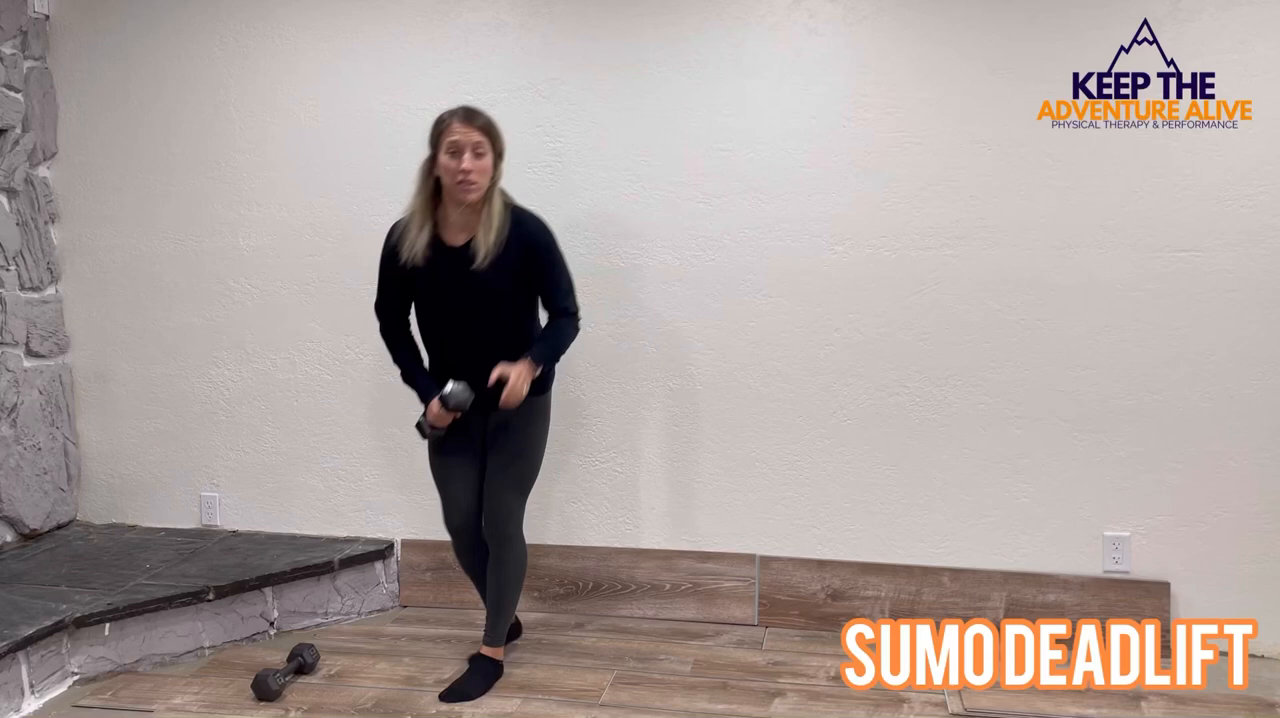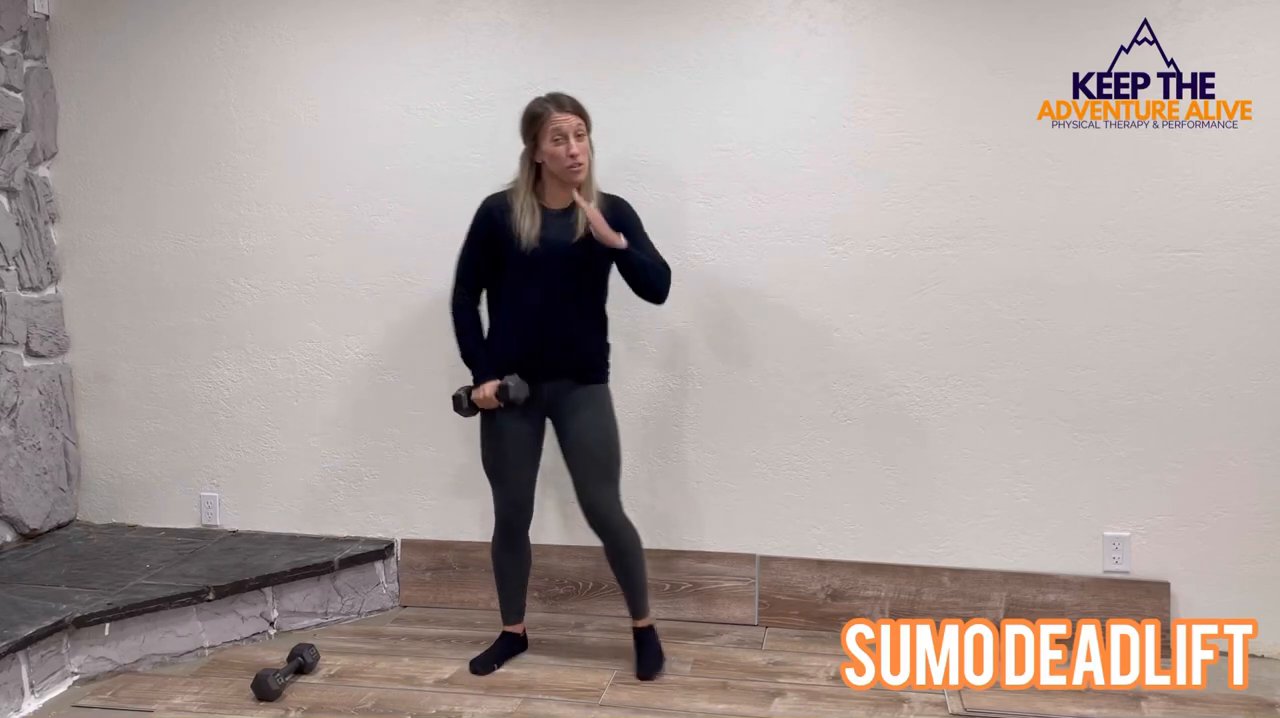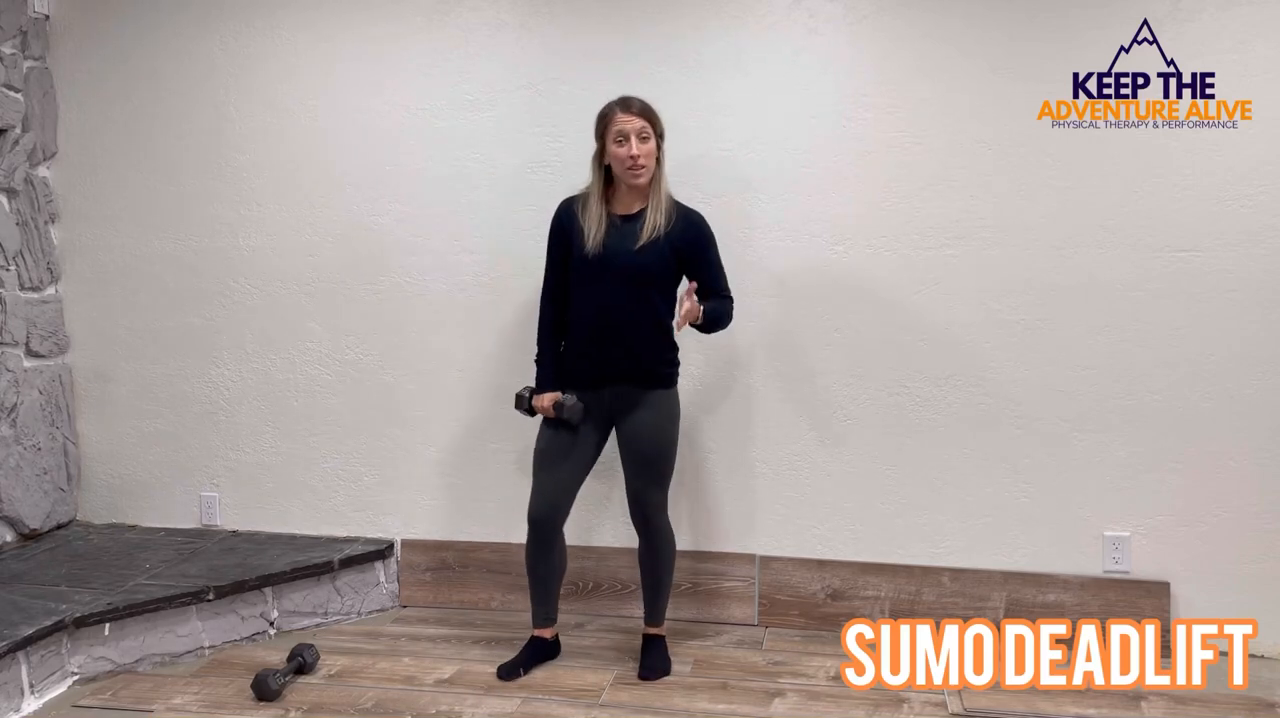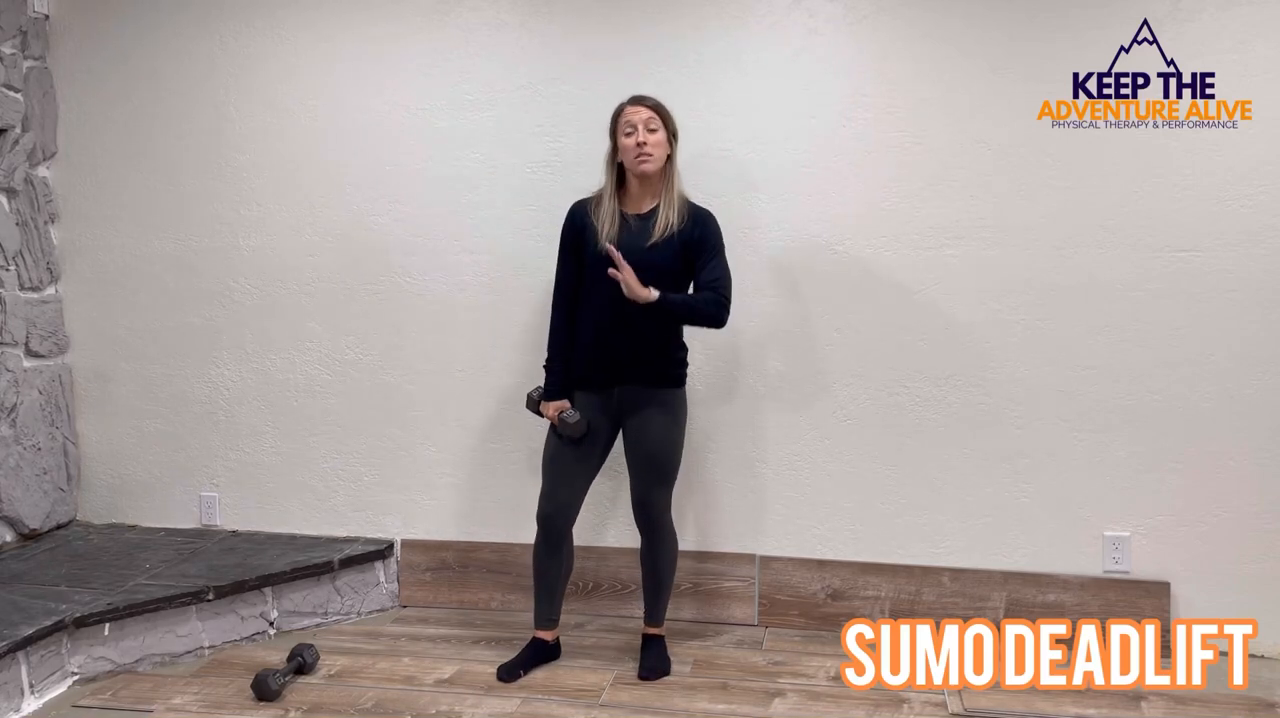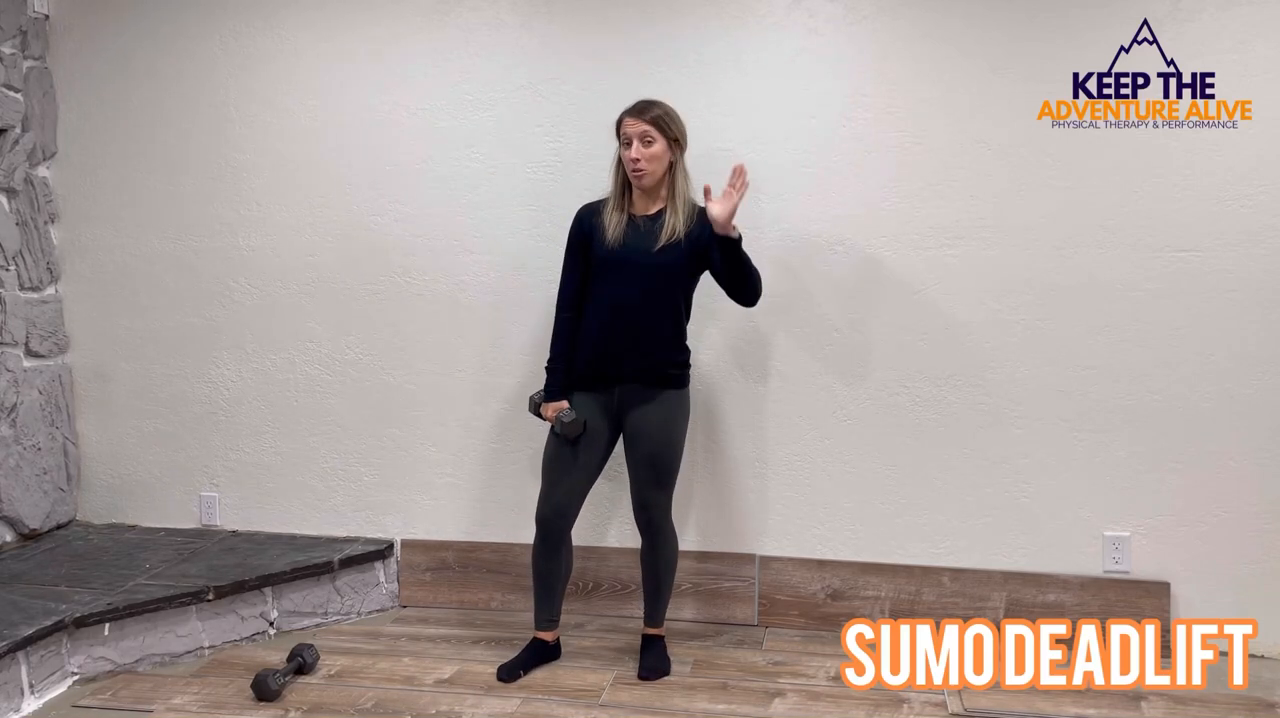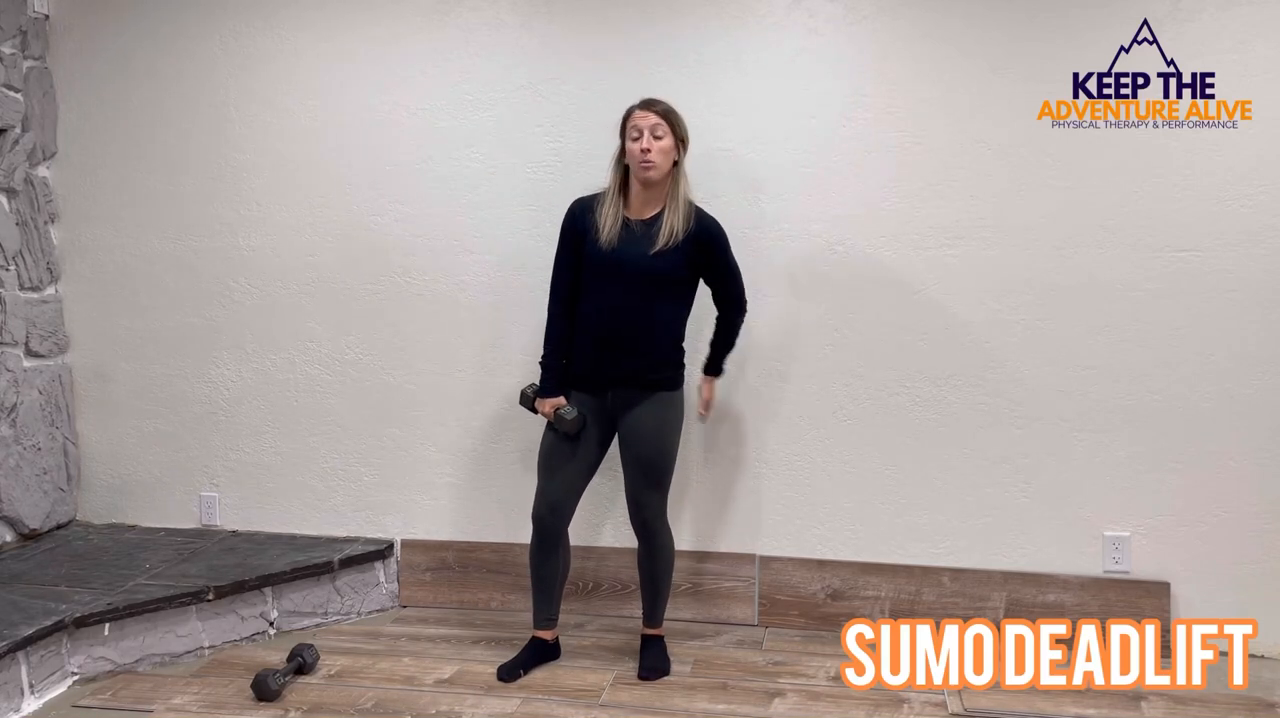
dt=0.5s
person 1, frame 1
left shoulder: (525, 232)
right shoulder: (406, 239)
left elbow: (565, 315)
right elbow: (391, 322)
left wrist: (530, 364)
right wrist: (425, 390)
left hip: (519, 400)
right hip: (451, 403)
left knee: (500, 523)
right knee: (461, 526)
left ankle: (491, 654)
right ankle: (503, 620)
person 1, frame 2
left shoulder: (611, 213)
right shoulder: (498, 213)
left elbow: (657, 289)
right elbow: (465, 298)
left wrist: (614, 239)
right wrist: (481, 373)
left hip: (583, 386)
left knee: (604, 511)
right knee: (511, 515)
left ankle: (643, 626)
right ankle: (512, 631)
person 1, frame 3
left shoulder: (684, 224)
right shoulder: (572, 216)
left elbow: (723, 310)
right elbow: (553, 304)
left wrist: (696, 313)
right wrist: (546, 381)
left hip: (649, 391)
right hip: (578, 387)
left knee: (649, 515)
right knee: (544, 512)
left ankle: (654, 634)
right ankle: (543, 635)
person 1, frame 4
left shoulder: (695, 223)
right shoulder: (584, 217)
left elbow: (716, 308)
right elbow: (565, 306)
left wrist: (649, 295)
right wrist: (555, 387)
left hip: (657, 391)
right hip: (588, 389)
left knee: (653, 515)
right knee: (553, 514)
left ankle: (654, 634)
right ankle: (545, 637)
person 1, frame 5
left shoulder: (695, 225)
right shoulder: (592, 220)
left elbow: (748, 292)
right elbow: (568, 308)
left wrist: (727, 231)
right wrist: (555, 389)
left hip: (659, 392)
right hip: (589, 389)
left knee: (653, 517)
right knee: (552, 515)
left ankle: (654, 635)
right ankle: (545, 637)
person 1, frame 6
left shoulder: (697, 229)
right shoulder: (585, 216)
left elbow: (732, 304)
right elbow: (561, 305)
left wrist: (711, 371)
right wrist: (550, 385)
left hip: (653, 394)
right hip: (583, 391)
left knee: (649, 518)
right knee: (548, 513)
left ankle: (653, 635)
right ankle: (544, 637)
